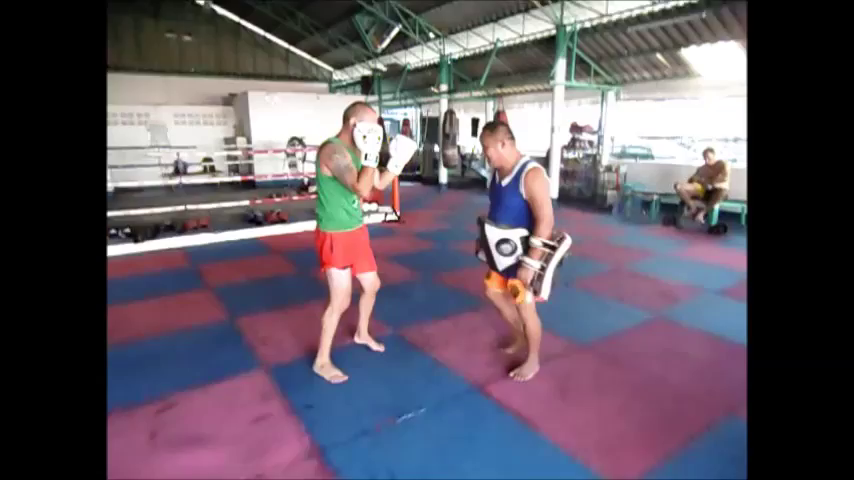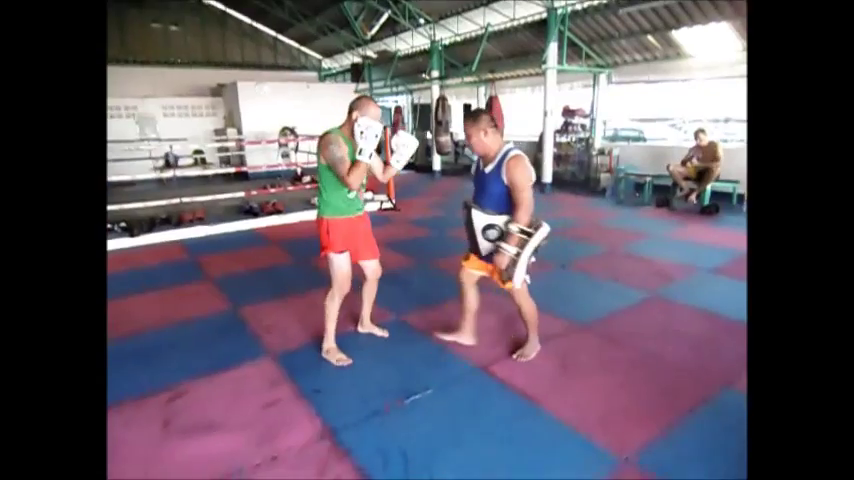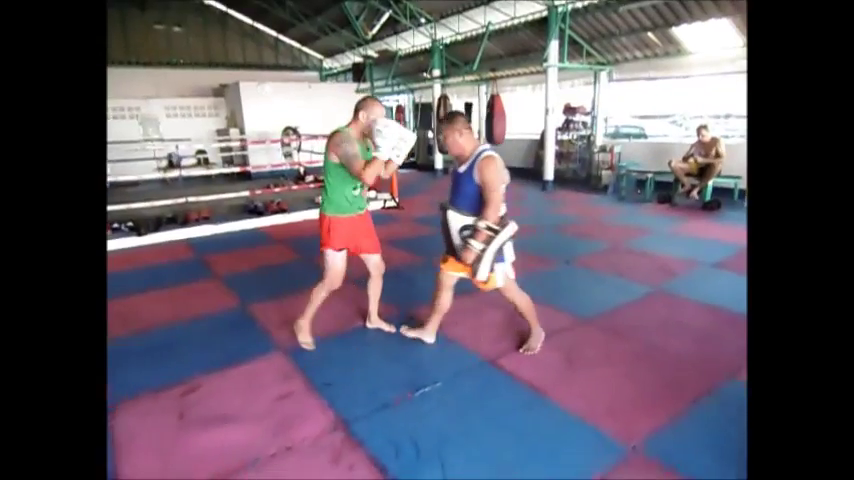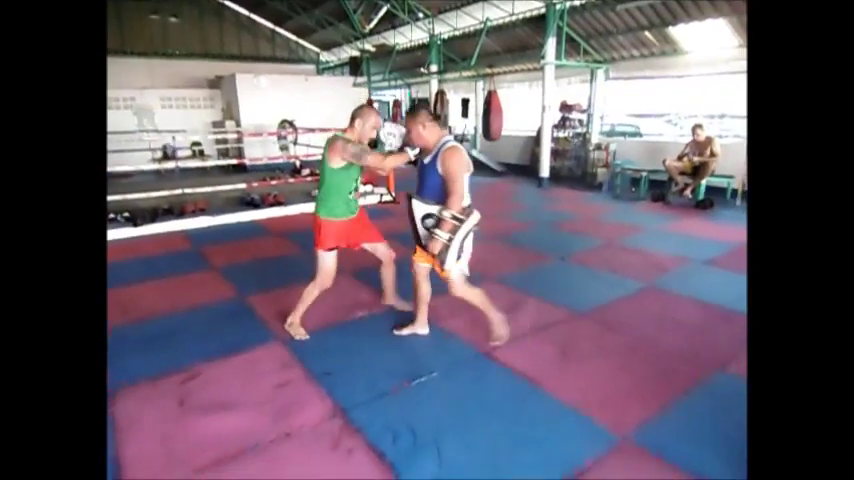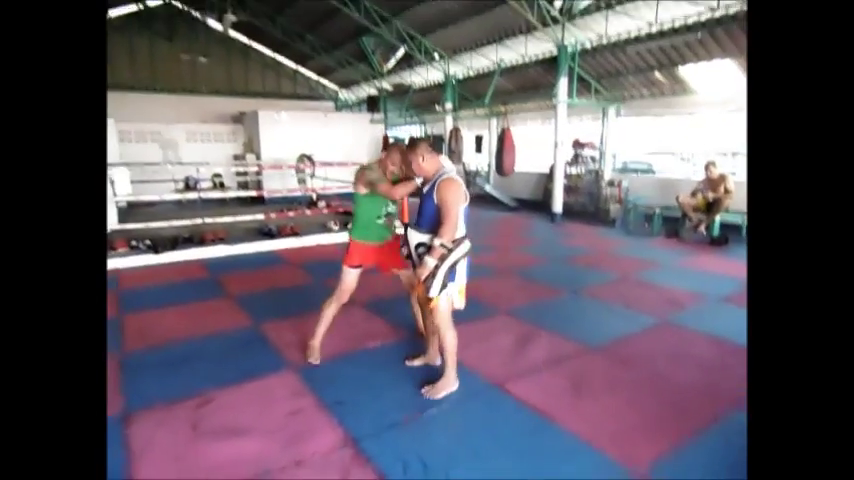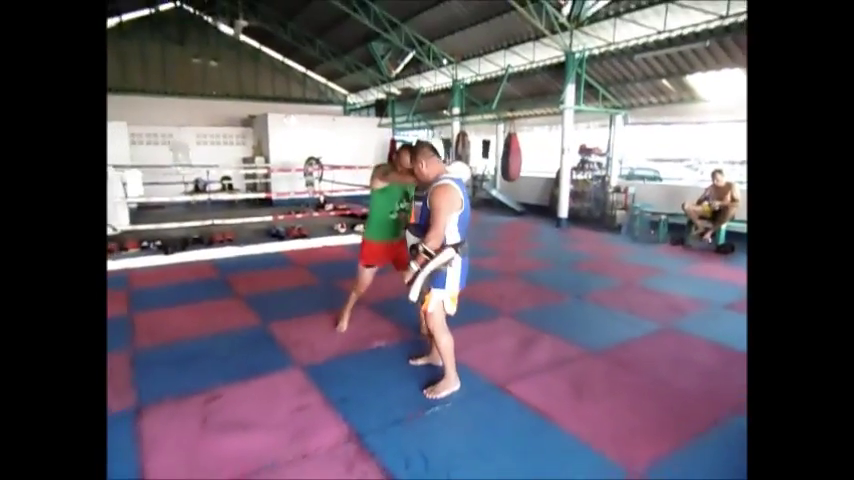
dt=0.2s
person 1, frame 1
left shoulder: (532, 175)
right shoulder: (498, 172)
left elbow: (545, 222)
left wrist: (530, 263)
left hip: (526, 254)
left knee: (525, 310)
right knee: (495, 294)
left ankle: (532, 360)
right ankle: (523, 337)
person 1, frame 2
left shoulder: (514, 162)
right shoulder: (482, 160)
left elbow: (524, 210)
left wrist: (506, 249)
left hip: (511, 240)
left knee: (518, 294)
right knee: (466, 277)
left ankle: (534, 340)
right ankle: (466, 332)
person 1, frame 3
left shoulder: (488, 163)
right shoulder: (461, 161)
left elbow: (494, 209)
left wrist: (474, 246)
left hip: (487, 240)
left knee: (508, 291)
right knee: (444, 282)
left ankle: (536, 331)
right ankle: (428, 330)
person 1, frame 4
left shoulder: (451, 153)
right shoulder: (429, 152)
left elbow: (456, 198)
left hip: (452, 230)
left knee: (456, 288)
right knee: (419, 271)
left ankle: (494, 316)
right ankle: (420, 323)
person 1, frame 5
left shoulder: (448, 183)
right shoulder: (434, 182)
left elbow: (449, 228)
left wrist: (428, 262)
right wrist: (426, 258)
left hip: (448, 262)
right hip: (436, 259)
left knee: (442, 318)
right knee: (428, 307)
left ankle: (450, 377)
right ankle: (431, 354)
person 1, frame 6
left shoulder: (442, 190)
right shoulder: (450, 183)
left elbow: (436, 235)
left wrist: (415, 265)
left hip: (446, 266)
right hip: (444, 262)
left knee: (436, 321)
right knee: (428, 313)
left ankle: (451, 378)
right ankle: (434, 355)
person 2, frame 1
left shoulder: (358, 150)
right shoulder: (332, 150)
left elbow: (379, 183)
right elbow: (363, 190)
left wrist: (398, 160)
right wrist: (371, 154)
left hip: (356, 230)
right hip: (334, 236)
left knee: (372, 285)
right knee: (341, 300)
left ankle: (362, 334)
person 2, frame 2
left shoulder: (363, 141)
right shoulder: (331, 141)
left elbow: (383, 176)
right elbow: (351, 182)
left wrist: (401, 157)
right wrist: (366, 150)
left hip: (358, 218)
right hip: (334, 222)
left knee: (374, 273)
right knee: (342, 285)
left ankle: (365, 322)
right ankle: (329, 343)
person 2, frame 3
left shoulder: (364, 142)
right shoulder: (340, 140)
left elbow: (381, 172)
right elbow: (367, 177)
left hip: (360, 216)
right hip: (336, 219)
left knee: (377, 269)
right knee: (334, 282)
left ankle: (373, 318)
right ankle: (303, 323)
person 2, frame 4
left shoulder: (355, 145)
right shoulder: (341, 146)
left elbow: (378, 166)
right elbow: (385, 164)
right wrist: (414, 150)
left hip: (353, 216)
right hip: (331, 222)
left knee: (388, 255)
right knee: (324, 281)
left ankle: (390, 297)
right ankle: (293, 319)
person 2, frame 5
left shoulder: (395, 175)
right shoulder: (367, 173)
right elbow: (394, 193)
left hip: (388, 241)
right hip: (362, 244)
left knee: (412, 282)
right knee: (342, 295)
left ankle: (421, 325)
right ankle: (315, 340)
person 2, frame 6
left shoulder: (409, 176)
right shoulder: (381, 172)
right elbow: (405, 180)
left hip: (399, 241)
right hip: (375, 241)
right knee: (362, 286)
right ankle: (345, 314)
